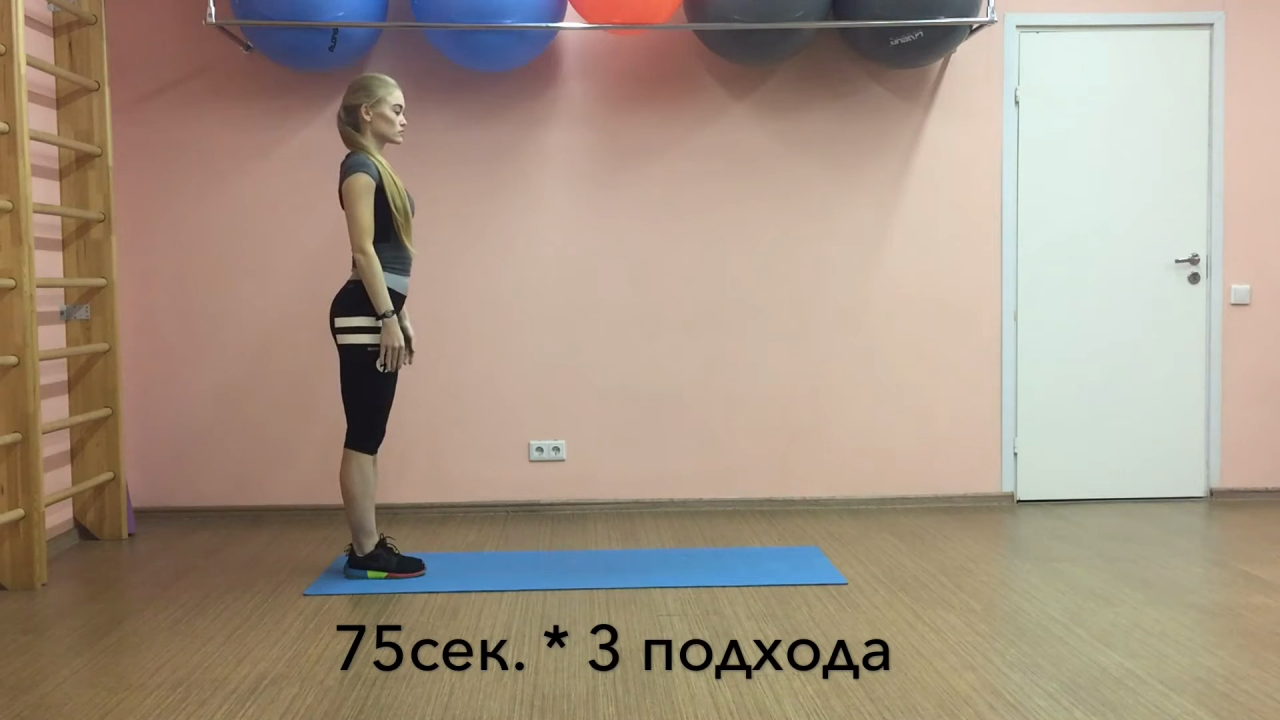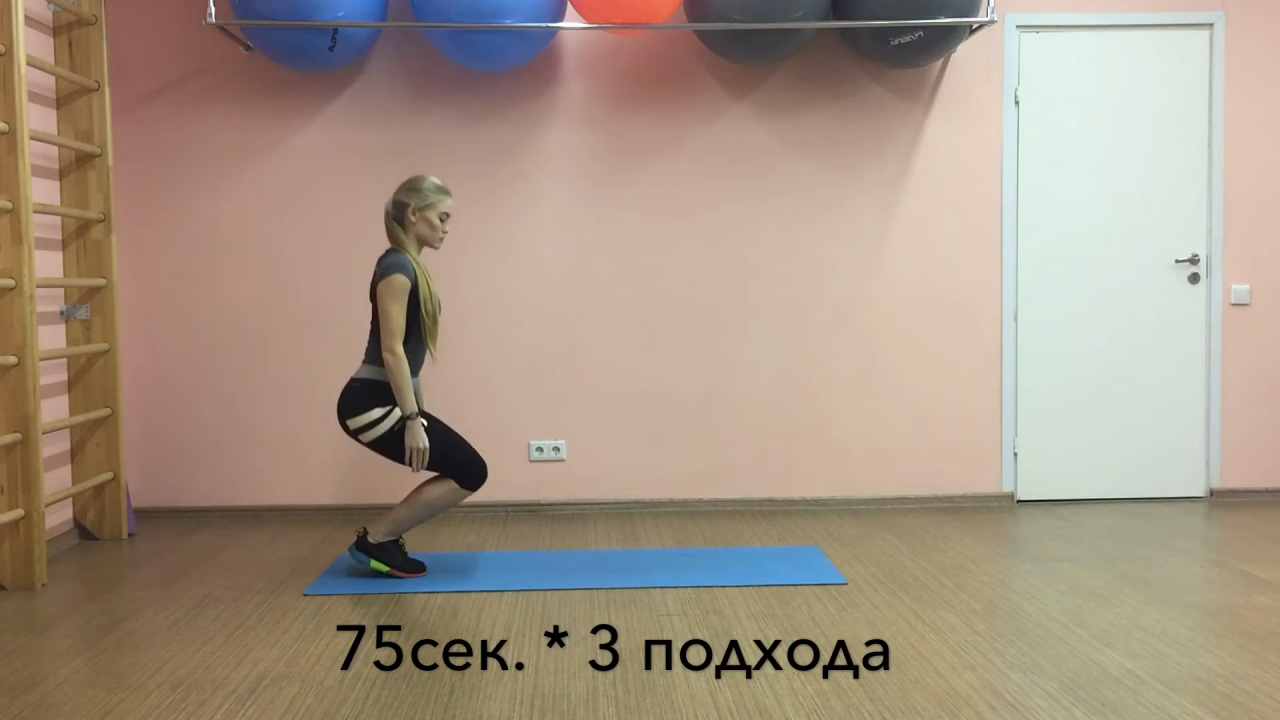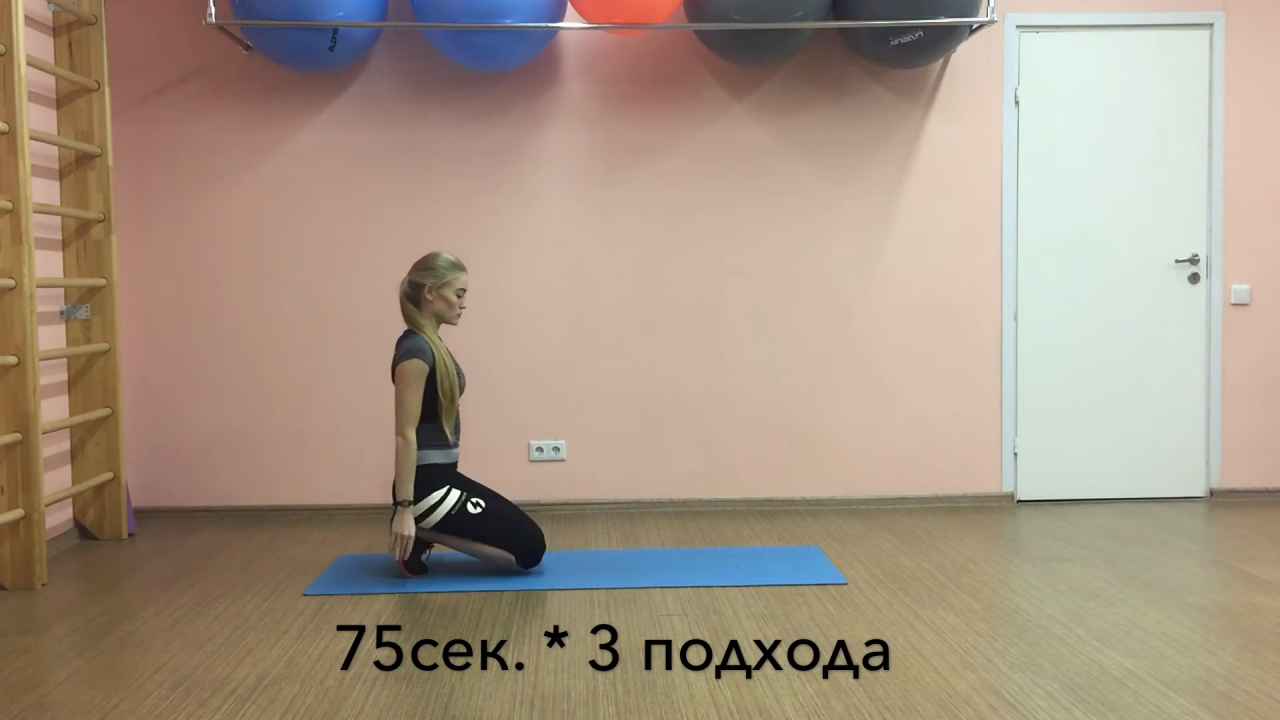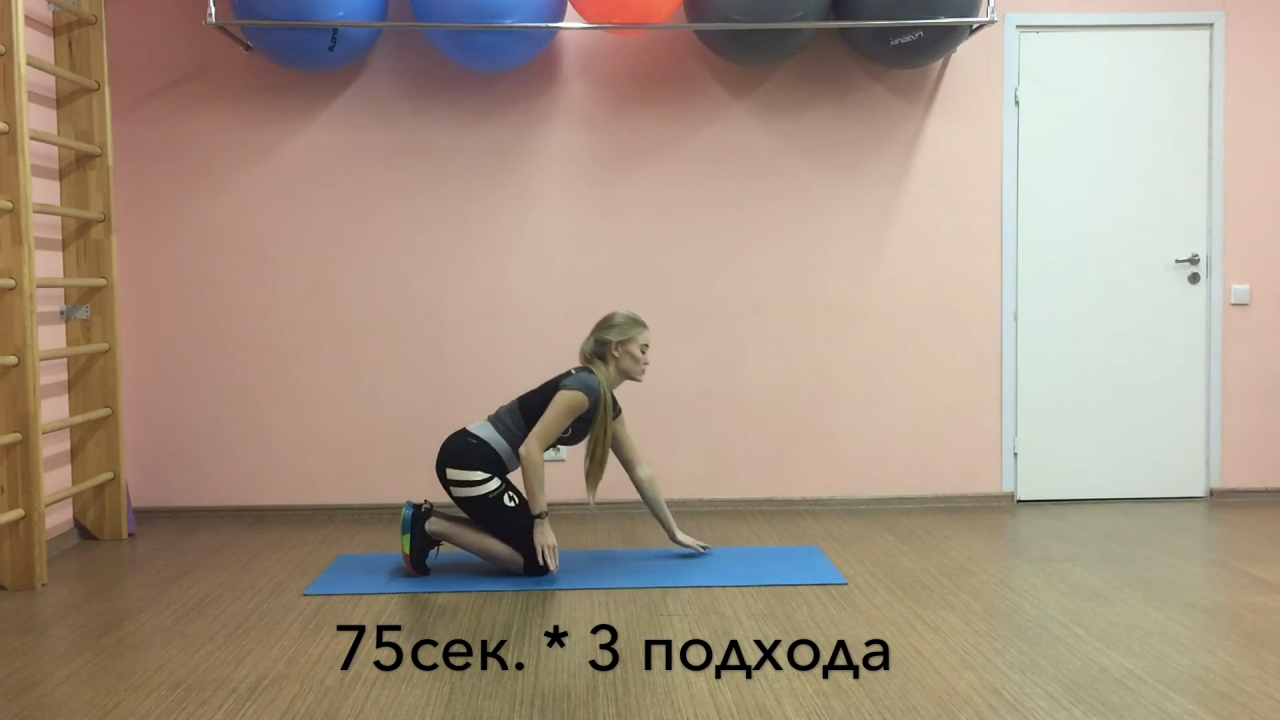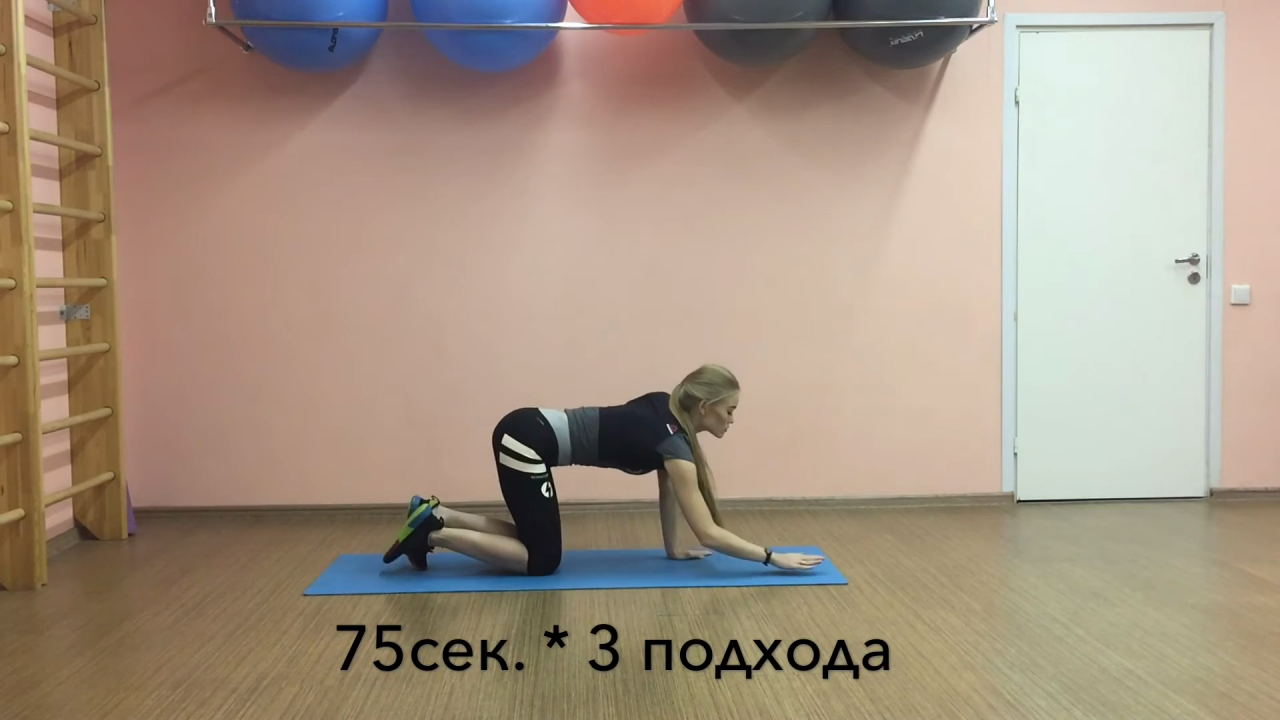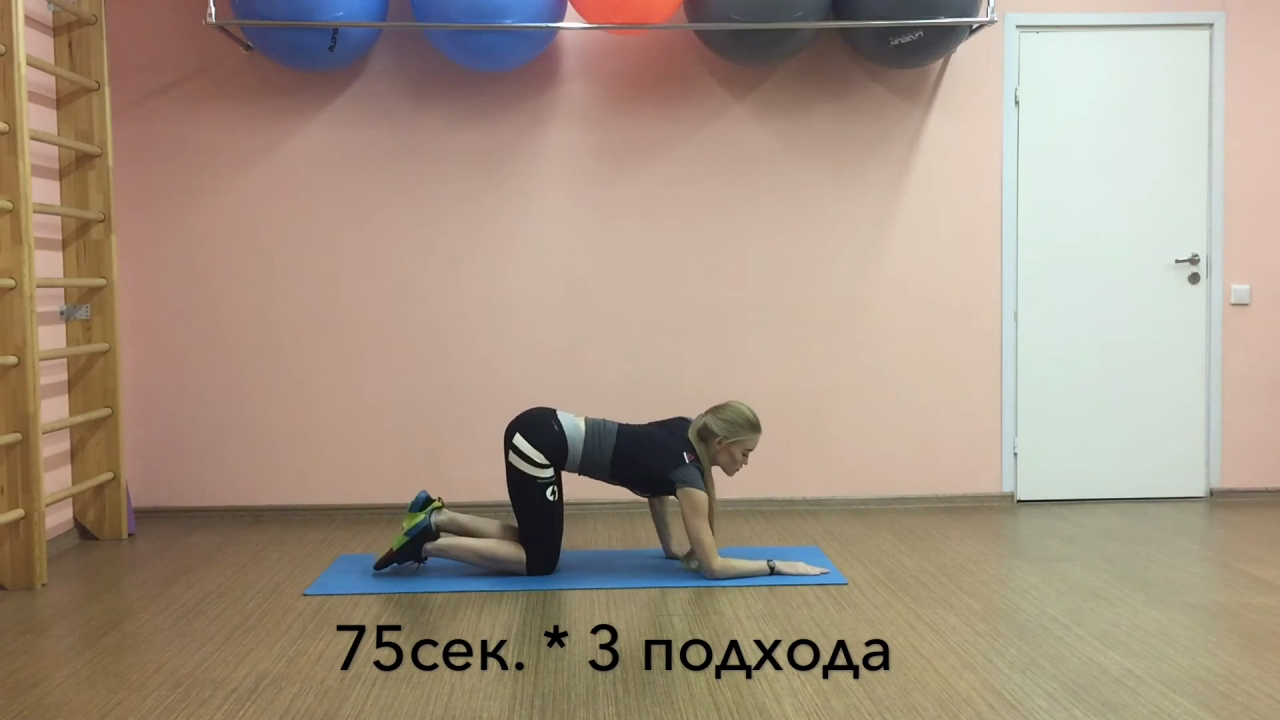
dt=0.7s
person 1, frame 1
left shoulder: (376, 167)
right shoulder: (360, 168)
right elbow: (364, 251)
left wrist: (401, 317)
right wrist: (387, 319)
left hip: (378, 310)
right hip: (364, 314)
left knee: (370, 436)
right knee: (364, 438)
left ankle: (368, 547)
right ankle: (365, 555)
person 1, frame 2
left shoulder: (408, 264)
right shoulder: (397, 267)
right elbow: (391, 351)
left wrist: (416, 412)
right wrist: (413, 421)
left hip: (382, 399)
right hip: (371, 401)
left knee: (463, 470)
right knee: (470, 472)
left ankle: (382, 538)
right ankle: (375, 540)
person 1, frame 3
left shoulder: (428, 344)
right shoulder: (415, 350)
right elbow: (405, 434)
right wrist: (405, 508)
left hip: (442, 476)
right hip: (427, 484)
left knee: (527, 537)
right knee: (529, 549)
left ankle: (421, 532)
right ankle: (420, 534)
person 1, frame 4
left shoulder: (604, 400)
right shoulder: (585, 387)
left elbow: (639, 470)
right elbow: (530, 450)
left wrist: (674, 531)
right wrist: (541, 521)
left hip: (477, 461)
right hip: (468, 461)
left knee: (542, 552)
right knee: (537, 559)
left ankle: (431, 520)
right ankle: (431, 527)
person 1, frame 5
left shoulder: (668, 407)
right shoulder: (673, 443)
left elbow: (666, 485)
right elbow: (709, 534)
left wrist: (673, 549)
right wrist: (774, 557)
left hip: (522, 431)
right hip: (526, 441)
left knee: (537, 541)
right knee: (542, 560)
left ankle: (438, 515)
right ankle: (433, 533)
person 1, frame 6
left shoulder: (686, 430)
right shoulder: (689, 471)
right elbow: (713, 566)
left wrist: (670, 549)
right wrist: (778, 566)
left hip: (539, 429)
right hip: (539, 442)
left knee: (536, 541)
right knee: (541, 561)
left ankle: (438, 516)
right ankle: (429, 542)
